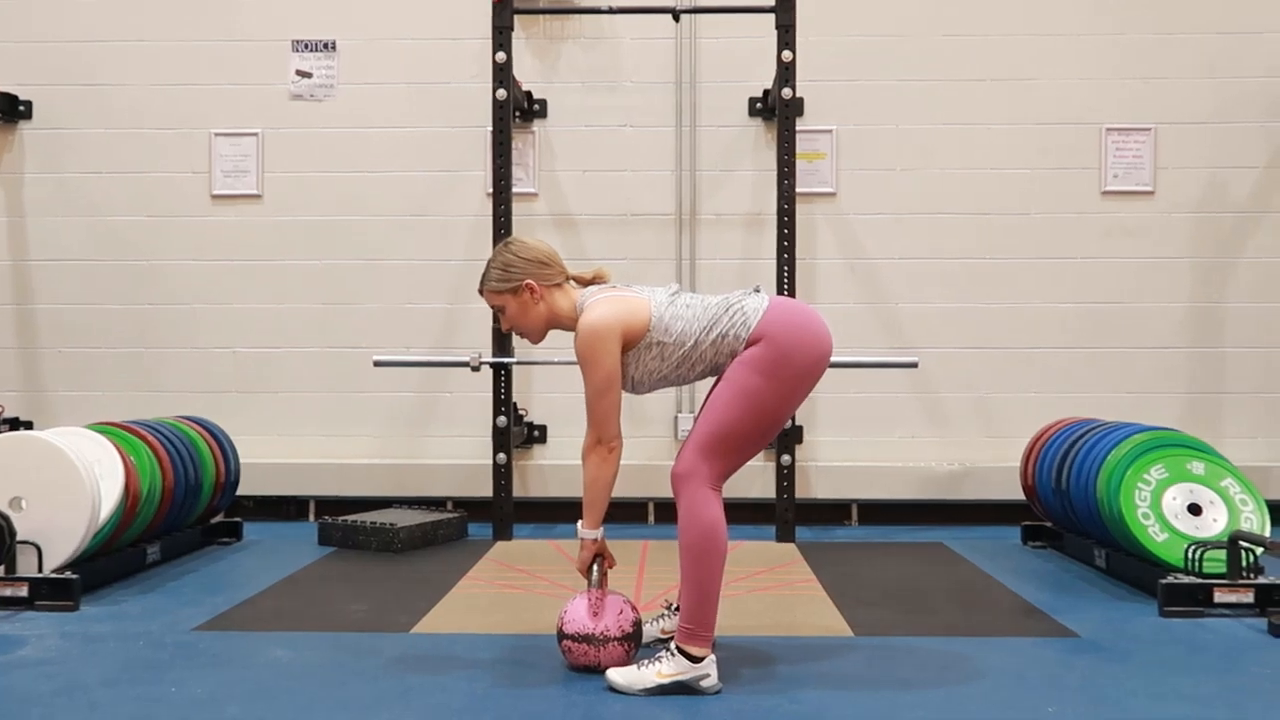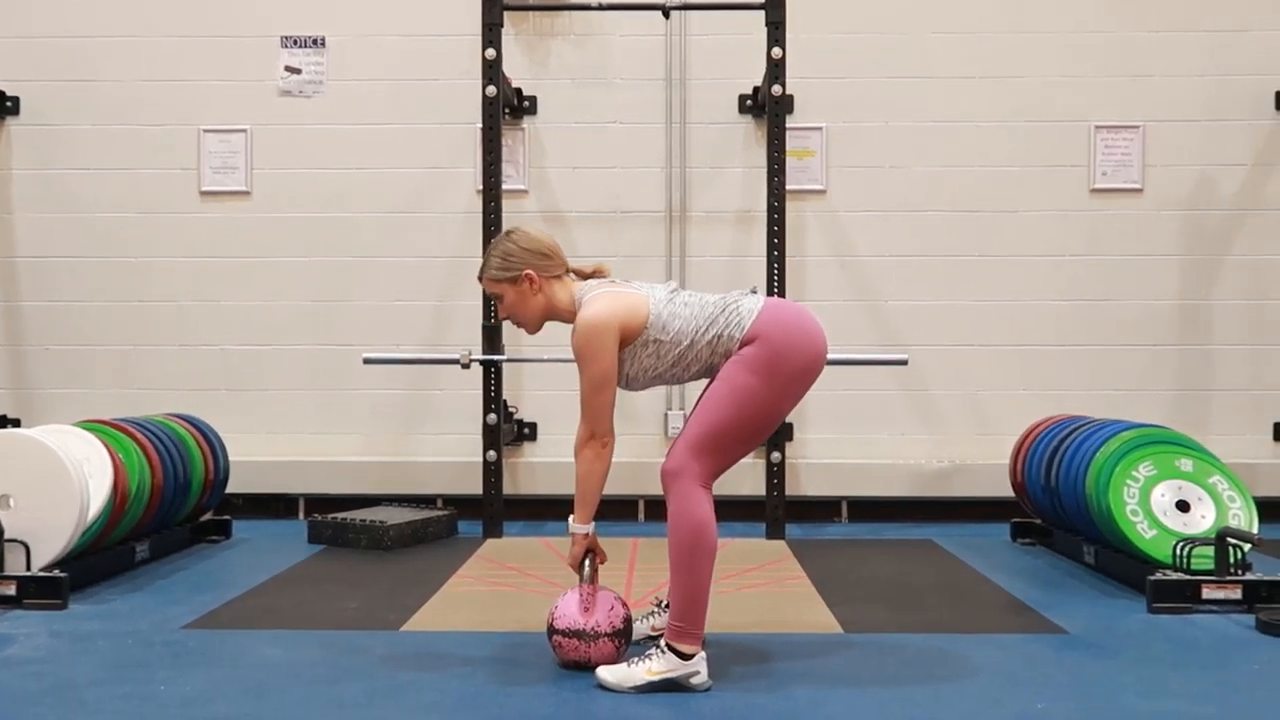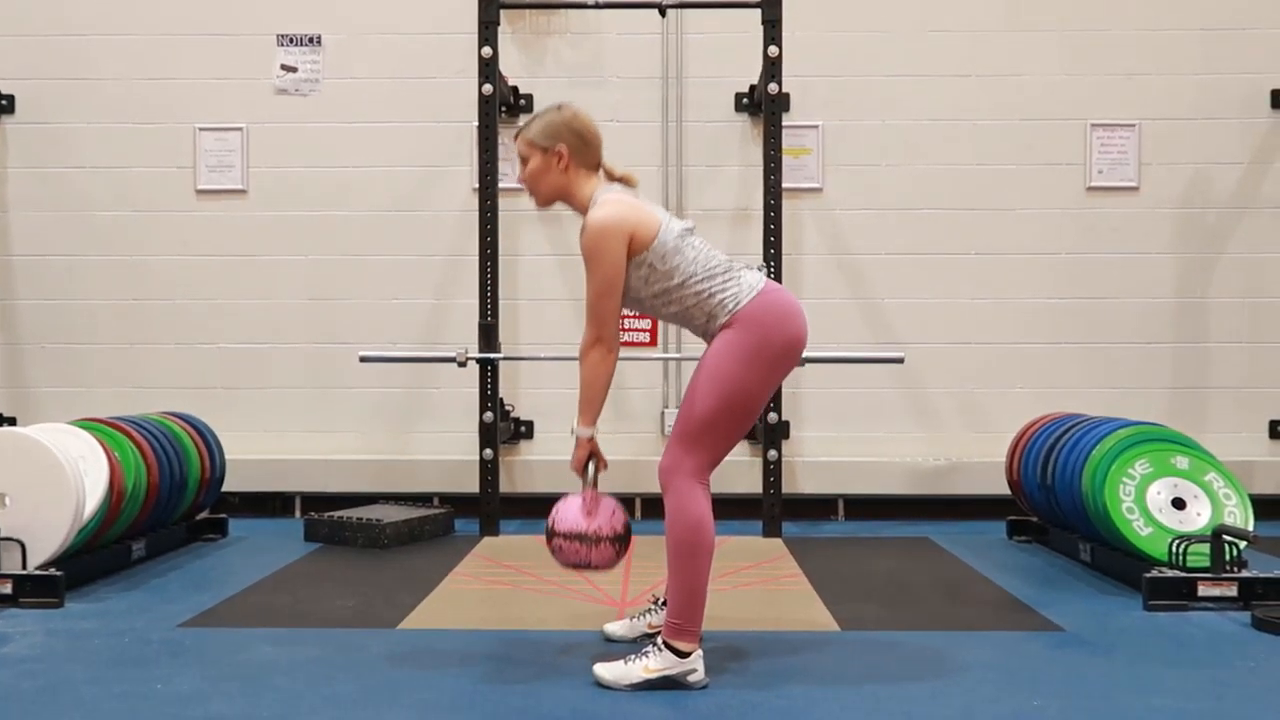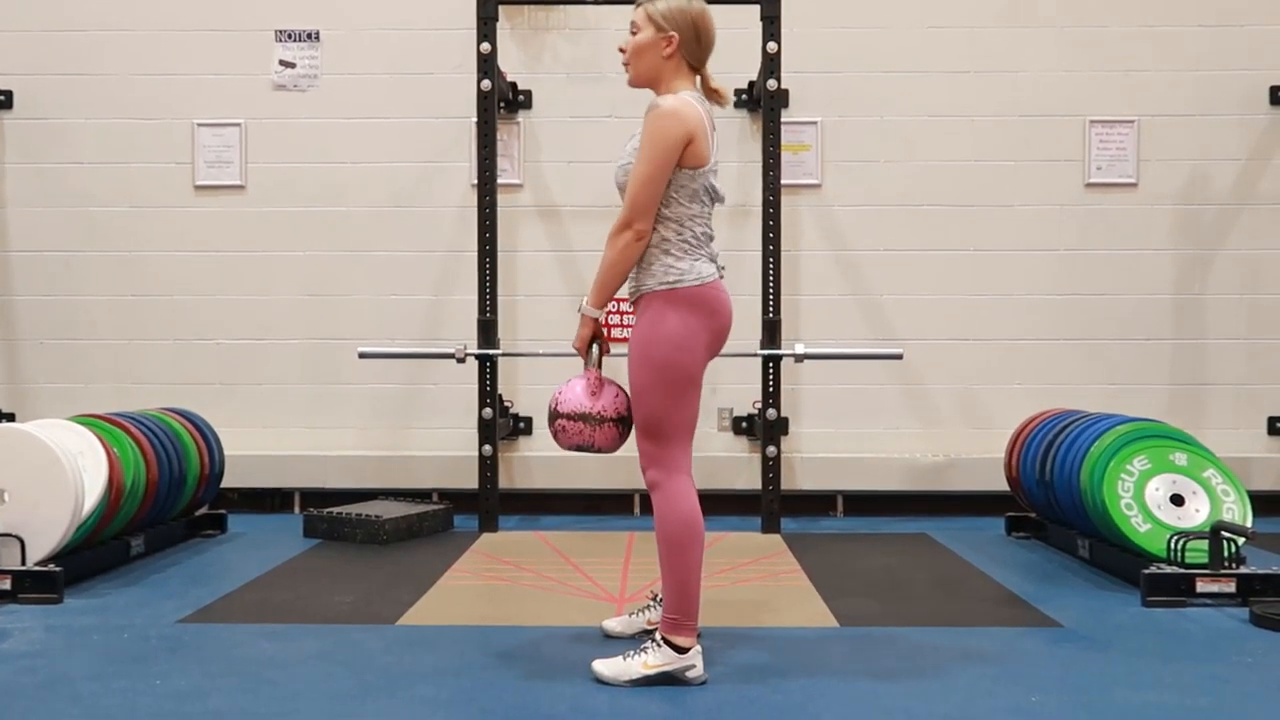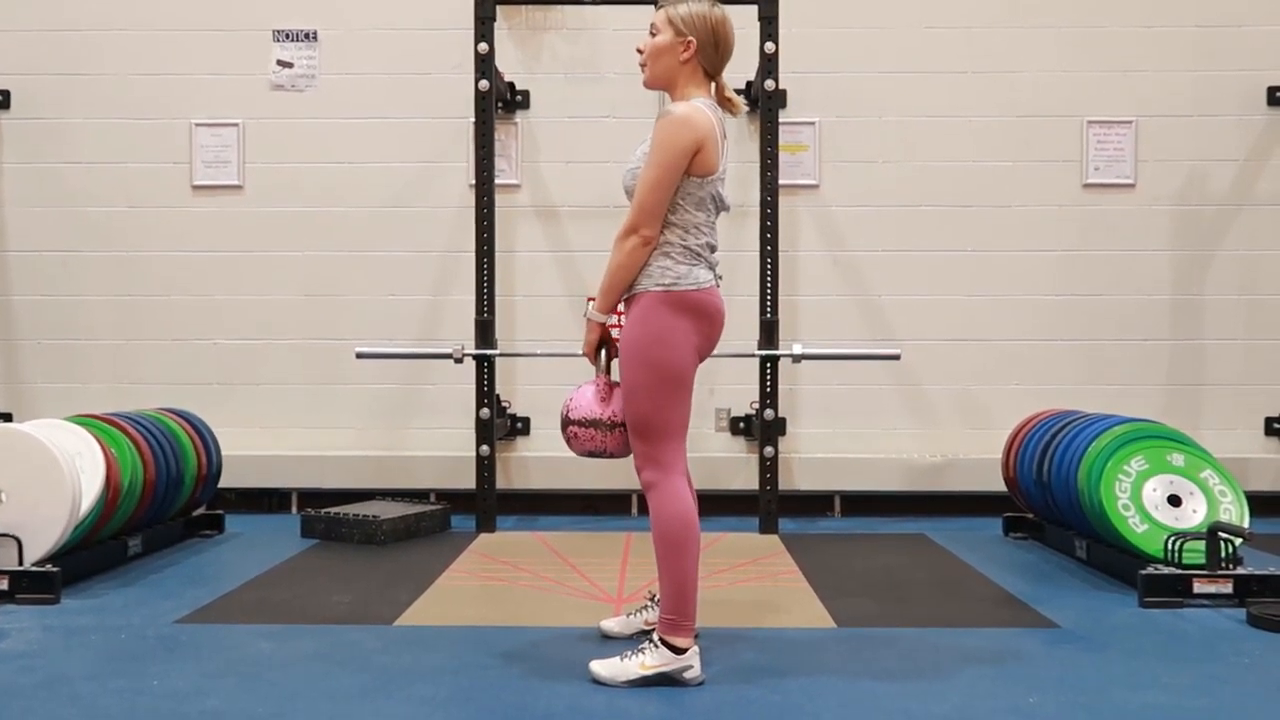
dt=0.4s
person 1, frame 1
left shoulder: (595, 322)
right shoulder: (598, 306)
left elbow: (605, 444)
right elbow: (600, 440)
left wrist: (590, 533)
right wrist: (593, 530)
left hip: (787, 340)
right hip: (782, 334)
left knee: (695, 478)
right knee: (695, 476)
left ankle: (693, 657)
right ankle: (690, 610)
person 1, frame 2
left shoulder: (594, 319)
right shoulder: (596, 300)
left elbow: (596, 439)
right elbow: (593, 434)
left wrist: (581, 528)
right wrist: (584, 523)
left hip: (781, 343)
right hip: (777, 338)
left knee: (685, 476)
right knee: (684, 473)
left ankle: (683, 654)
right ankle: (679, 610)
person 1, frame 3
left shoulder: (604, 218)
right shoulder: (613, 204)
left elbow: (600, 340)
right elbow: (603, 334)
left wrist: (584, 432)
right wrist: (589, 429)
left hip: (756, 324)
right hip: (756, 318)
left knee: (683, 474)
right knee: (682, 471)
left ankle: (681, 651)
right ankle: (676, 608)
person 1, frame 4
left shoulder: (671, 110)
right shoulder: (685, 112)
left elbow: (633, 229)
left wrist: (591, 311)
right wrist: (606, 308)
left hip: (674, 306)
right hip: (687, 300)
left knee: (666, 471)
right knee: (666, 466)
left ankle: (679, 647)
right ankle: (674, 605)
person 1, frame 5
left shoulder: (683, 118)
right shoulder: (700, 119)
left elbow: (640, 233)
left wrist: (597, 314)
right wrist: (615, 312)
left hip: (665, 307)
right hip: (681, 303)
left knee: (660, 470)
right knee: (662, 466)
left ankle: (676, 646)
right ankle: (671, 604)
